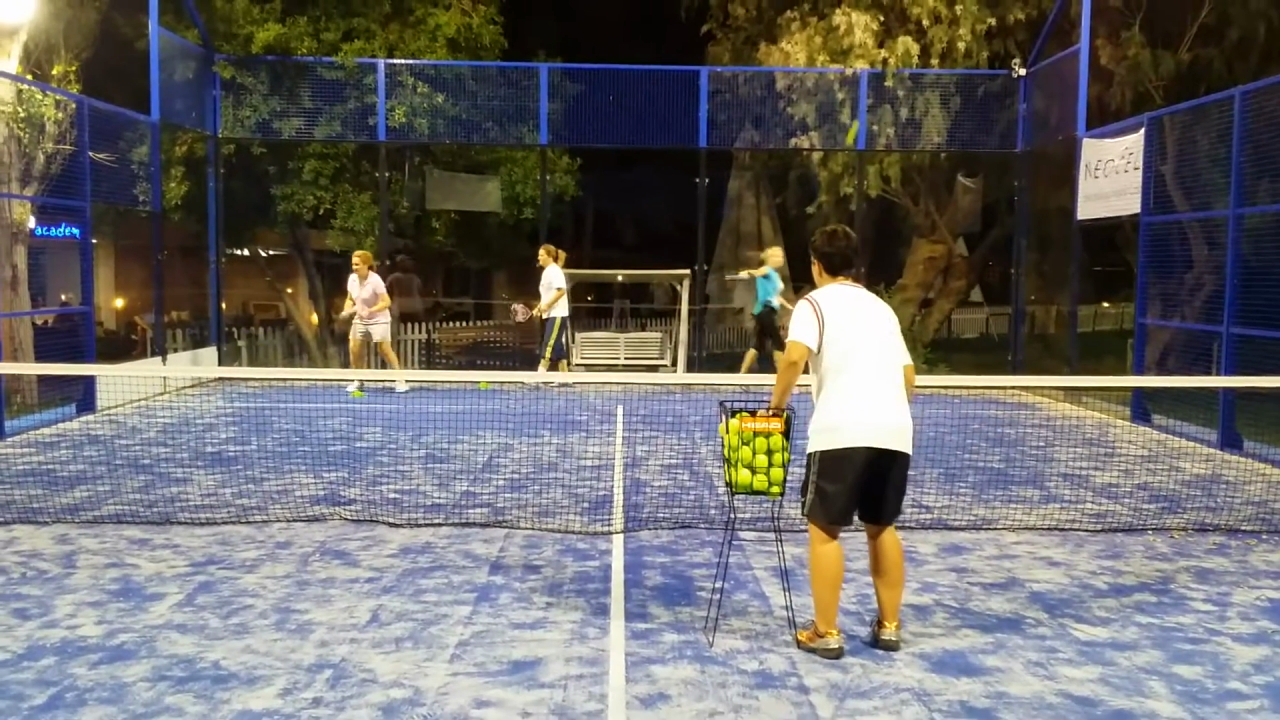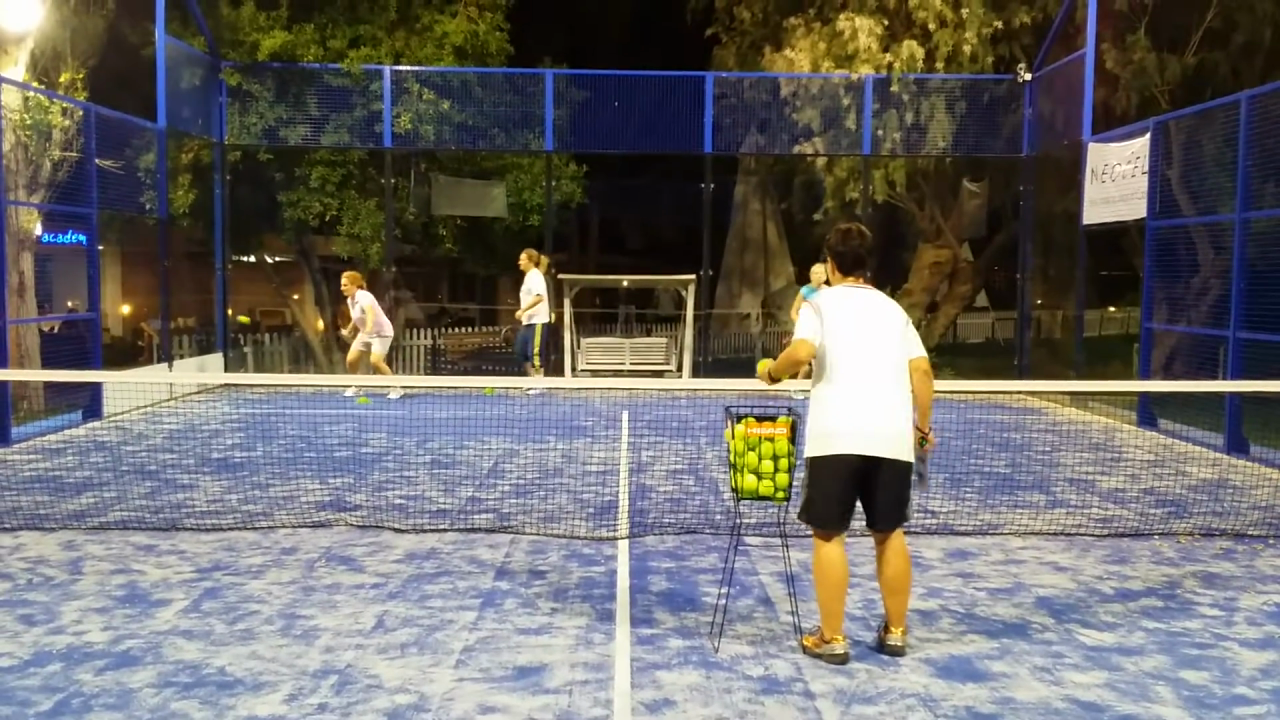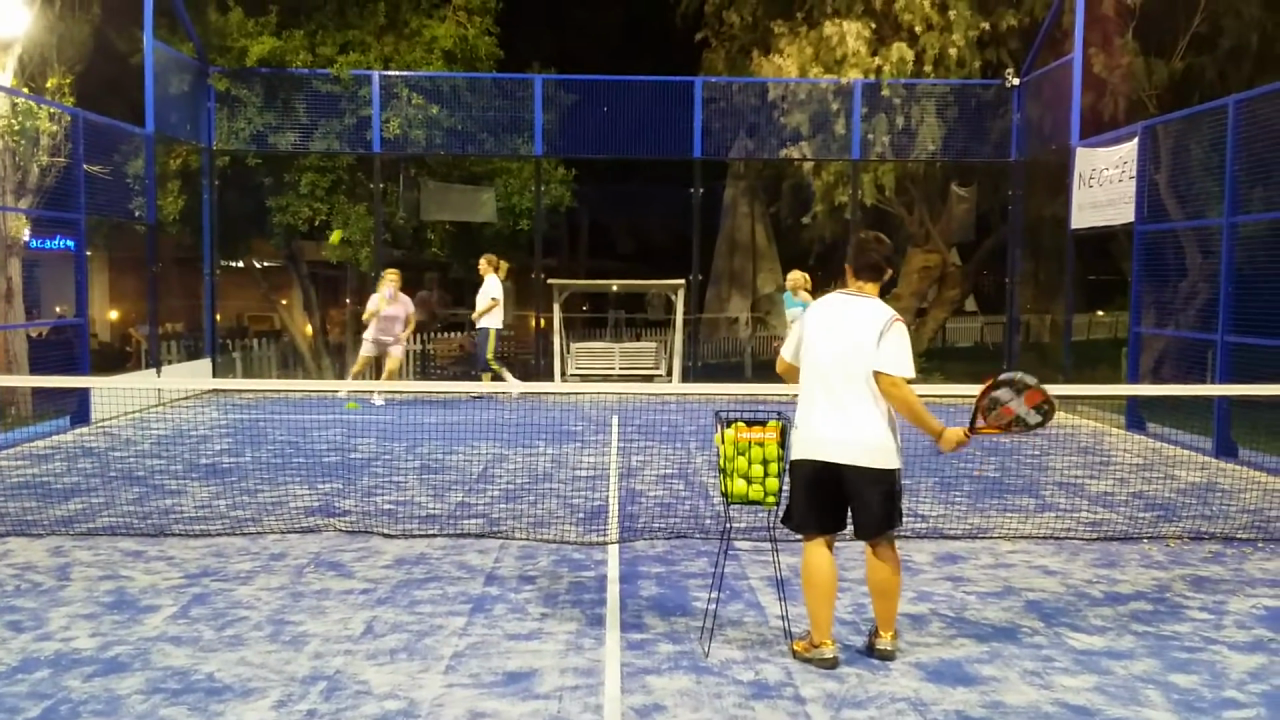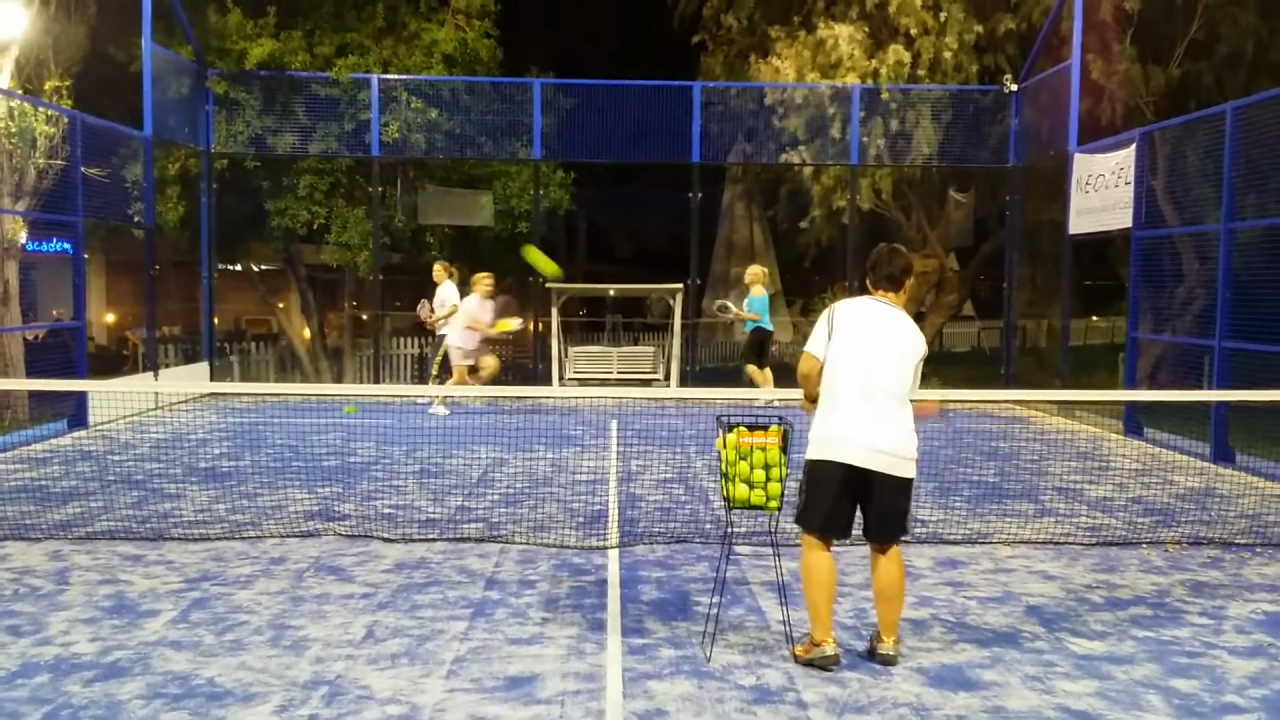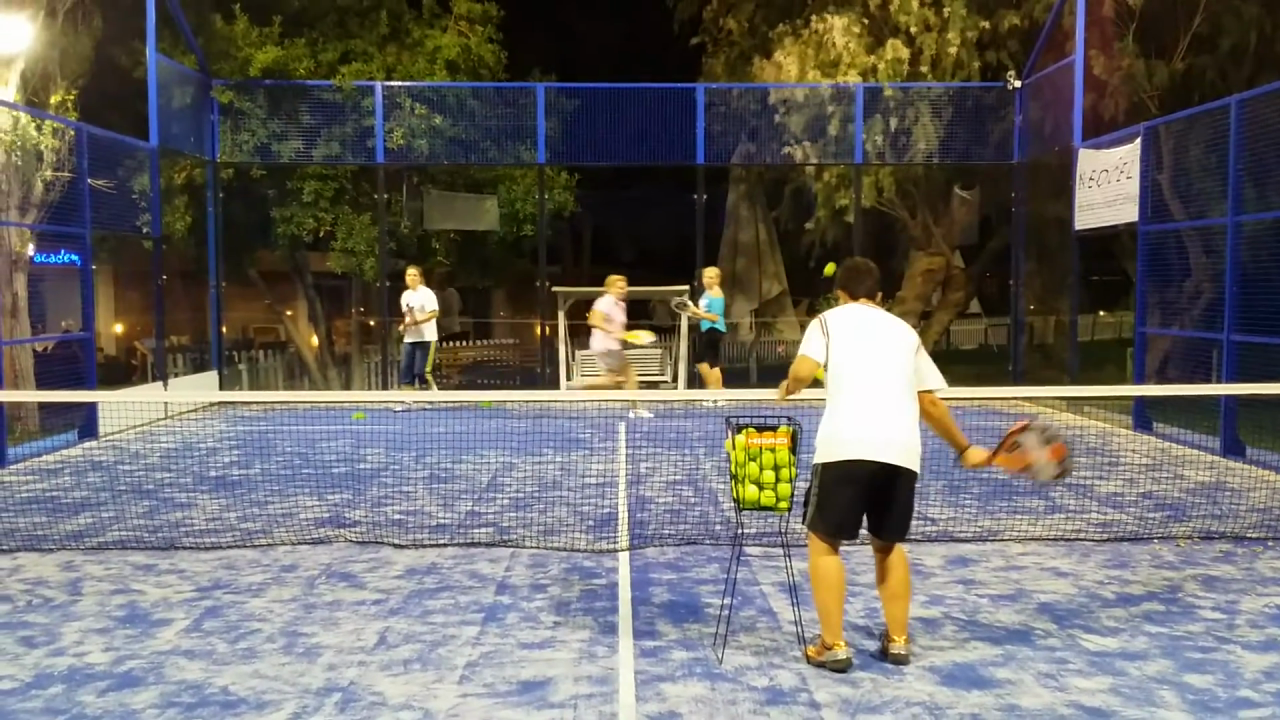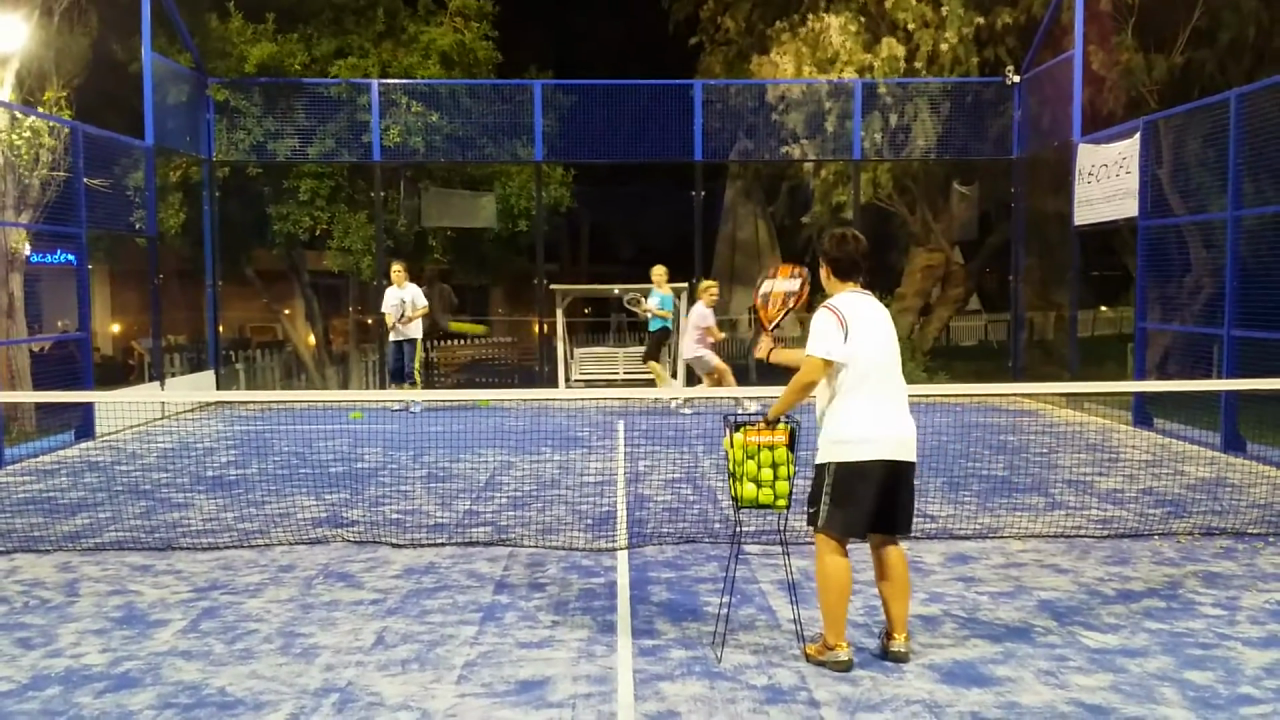
dt=0.5s
person 1, frame 1
left shoulder: (815, 303)
right shoulder: (880, 307)
left elbow: (794, 358)
right elbow: (907, 374)
left wrist: (776, 406)
left hip: (843, 432)
right hip: (894, 432)
left knee: (824, 529)
right knee: (882, 528)
left ankle: (825, 633)
right ankle: (889, 626)
person 1, frame 2
left shoulder: (821, 303)
right shoulder: (893, 309)
left elbow: (801, 351)
right elbow: (921, 371)
left wrist: (771, 371)
right wrist: (923, 426)
left hip: (836, 437)
right hip: (892, 439)
left knee: (828, 535)
right knee: (889, 535)
left ankle: (832, 638)
right ankle: (895, 632)
person 1, frame 3
left shoulder: (815, 310)
right shoulder: (887, 320)
left elbow: (785, 369)
right elbow: (891, 388)
right wrist: (939, 432)
left hip: (813, 445)
right hip: (870, 449)
left knee: (817, 540)
right knee: (880, 541)
left ankle: (821, 642)
right ankle: (885, 636)
person 1, frame 4
left shoulder: (840, 311)
right shoulder: (914, 336)
left elbow: (807, 369)
left wrist: (813, 397)
left hip: (834, 446)
right hip: (893, 454)
left knee: (817, 540)
right knee: (886, 547)
left ankle: (822, 642)
right ankle: (887, 641)
person 1, frame 5
left shoulder: (830, 318)
right shoulder: (905, 331)
left elbow: (803, 371)
right elbow: (930, 403)
left wrist: (787, 389)
right wrist: (964, 448)
left hip: (849, 446)
right hip: (902, 451)
left knee: (823, 539)
right knee: (888, 544)
left ankle: (832, 646)
right ankle: (897, 640)
person 1, frame 6
left shoulder: (833, 311)
right shoulder: (875, 309)
left elbow: (811, 375)
left wrist: (772, 414)
right wrist: (774, 353)
left hip: (853, 445)
right hip: (897, 443)
left knee: (831, 541)
right knee: (886, 541)
left ankle: (835, 645)
right ankle: (898, 638)
